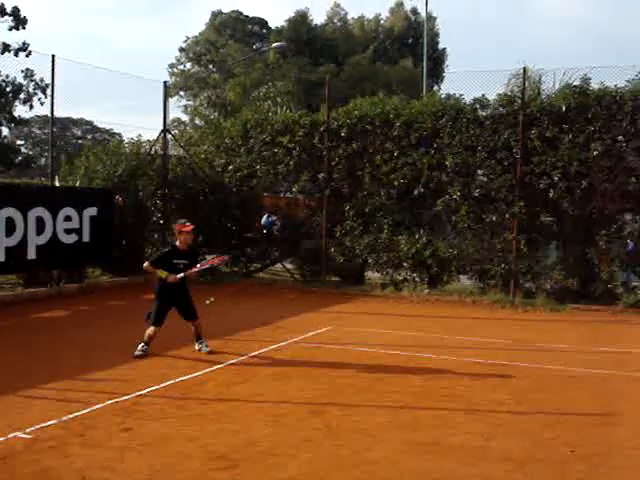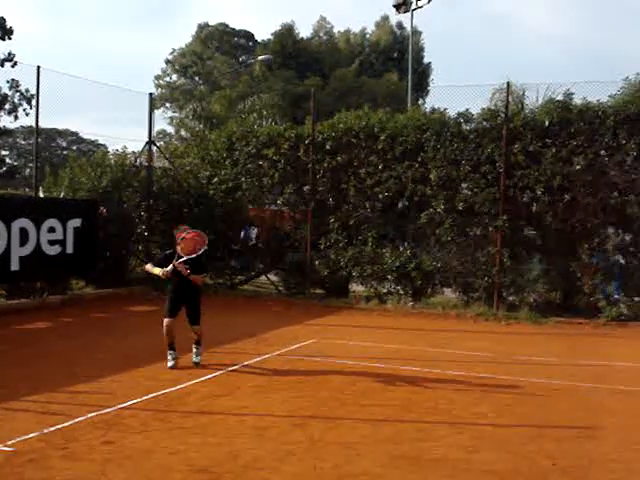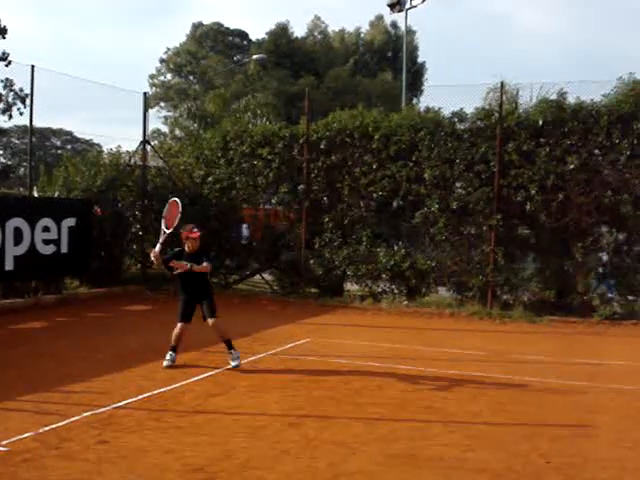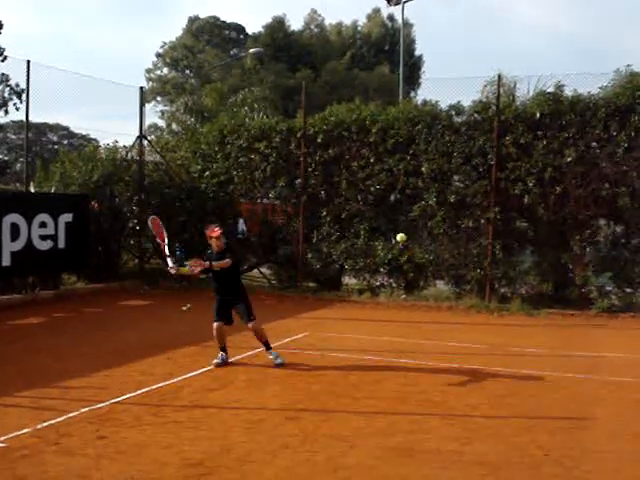
dt=0.3s
person 1, frame 1
left shoulder: (193, 251)
right shoulder: (168, 252)
right elbow: (146, 266)
right wrist: (166, 276)
left hip: (181, 291)
right hip: (165, 292)
left knee: (196, 322)
right knee: (156, 327)
left ankle: (200, 341)
right ankle: (144, 345)
person 1, frame 2
left shoulder: (196, 257)
right shoulder: (169, 255)
left elbow: (200, 280)
right elbow: (148, 267)
left wrist: (186, 272)
right wrist: (160, 271)
left hip: (192, 294)
right hip: (175, 293)
left knee: (196, 328)
right knee: (167, 323)
left ankle: (197, 346)
right ankle: (172, 352)
person 1, frame 3
left shoulder: (202, 252)
right shoulder: (178, 253)
left elbow: (207, 268)
right elbow: (159, 262)
left wrist: (188, 267)
right wrist: (156, 256)
left hip: (205, 293)
right hip: (188, 294)
left knee: (213, 322)
right knee: (181, 326)
left ankle: (232, 352)
right ankle: (172, 353)
person 1, frame 4
left shoulder: (229, 250)
right shoulder: (209, 256)
left elbow: (226, 263)
right elbow: (199, 271)
left wrist: (208, 265)
left hip: (238, 295)
right hip: (222, 297)
left knee: (253, 325)
right knee: (217, 327)
left ankle: (270, 351)
right ankle: (223, 354)
